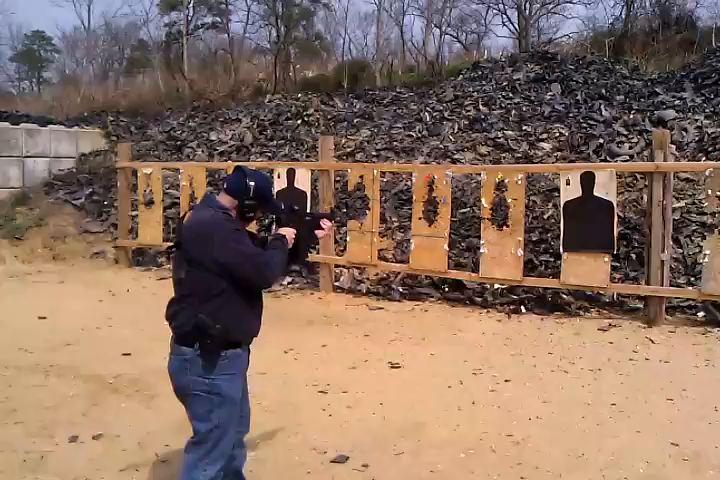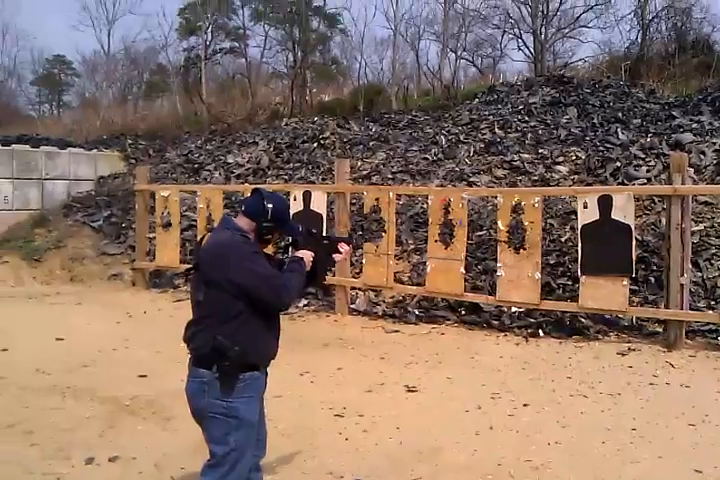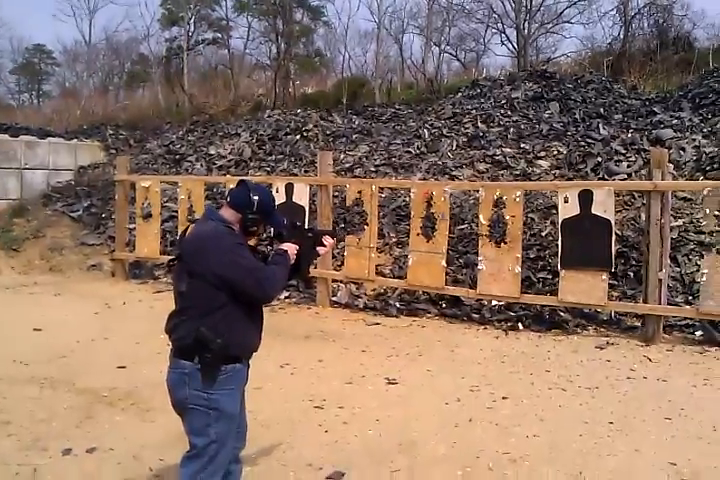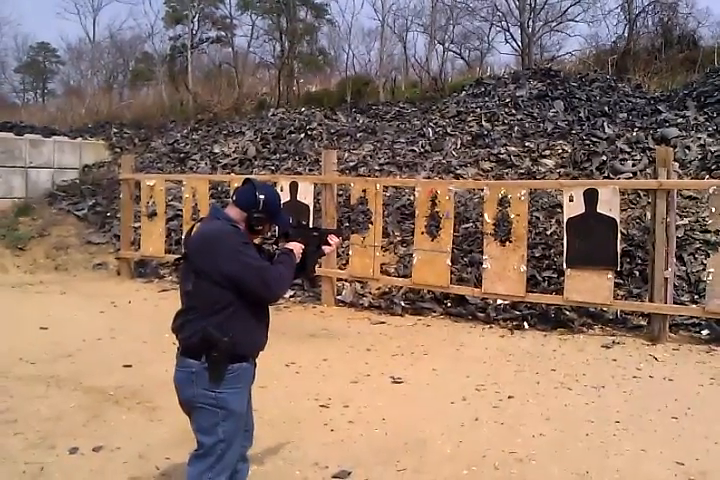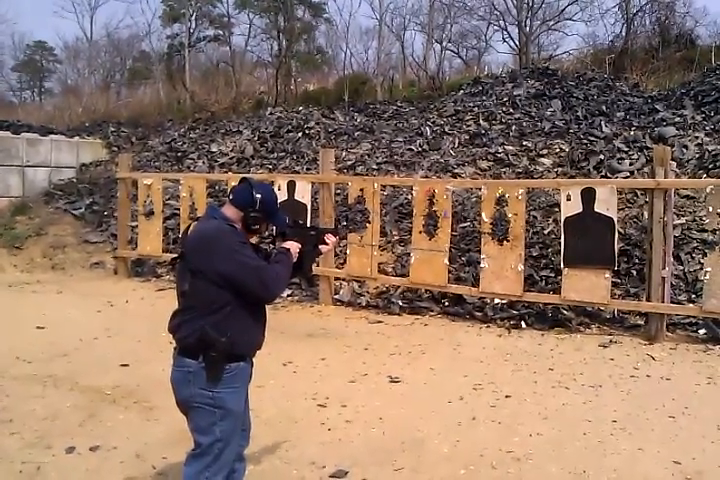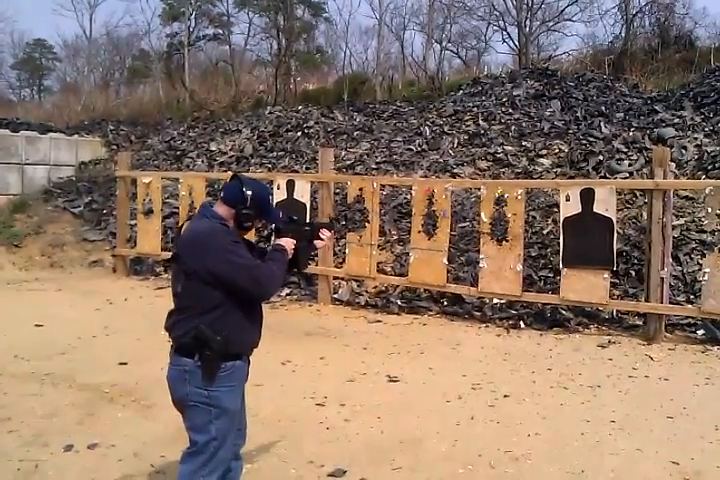
dt=0.5s
person 1, frame 1
left shoulder: (215, 221)
right shoulder: (214, 227)
left elbow: (255, 257)
right elbow: (263, 272)
right wrist: (281, 241)
left hip: (220, 353)
right hip: (208, 359)
left knee: (232, 432)
right knee: (212, 447)
person 1, frame 2
left shoulder: (233, 244)
right shoulder: (232, 250)
left elbow: (272, 280)
right elbow: (280, 294)
right wrist: (299, 263)
left hip: (237, 376)
right hip: (226, 382)
left knee: (248, 456)
person 1, frame 3
left shoulder: (218, 235)
right shoulder: (216, 241)
left elbow: (255, 273)
right elbow: (264, 286)
right wrist: (283, 257)
left hip: (219, 367)
right hip: (207, 373)
left knee: (229, 447)
person 1, frame 4
left shoulder: (224, 234)
right shoulder: (221, 239)
left elbow: (262, 271)
right elbow: (270, 285)
right wrist: (288, 255)
left hip: (225, 366)
right hip: (214, 372)
left knee: (235, 446)
person 1, frame 5
left shoulder: (221, 234)
right shoulder: (217, 238)
left elbow: (259, 270)
right elbow: (267, 285)
right wrist: (285, 255)
left hip: (223, 365)
right hip: (211, 372)
left knee: (232, 446)
person 1, frame 6
left shoulder: (217, 233)
right shoulder: (208, 238)
left elbow: (257, 265)
right elbow: (261, 283)
right wrist: (281, 252)
left hip: (220, 364)
right hip: (206, 370)
left knee: (228, 446)
